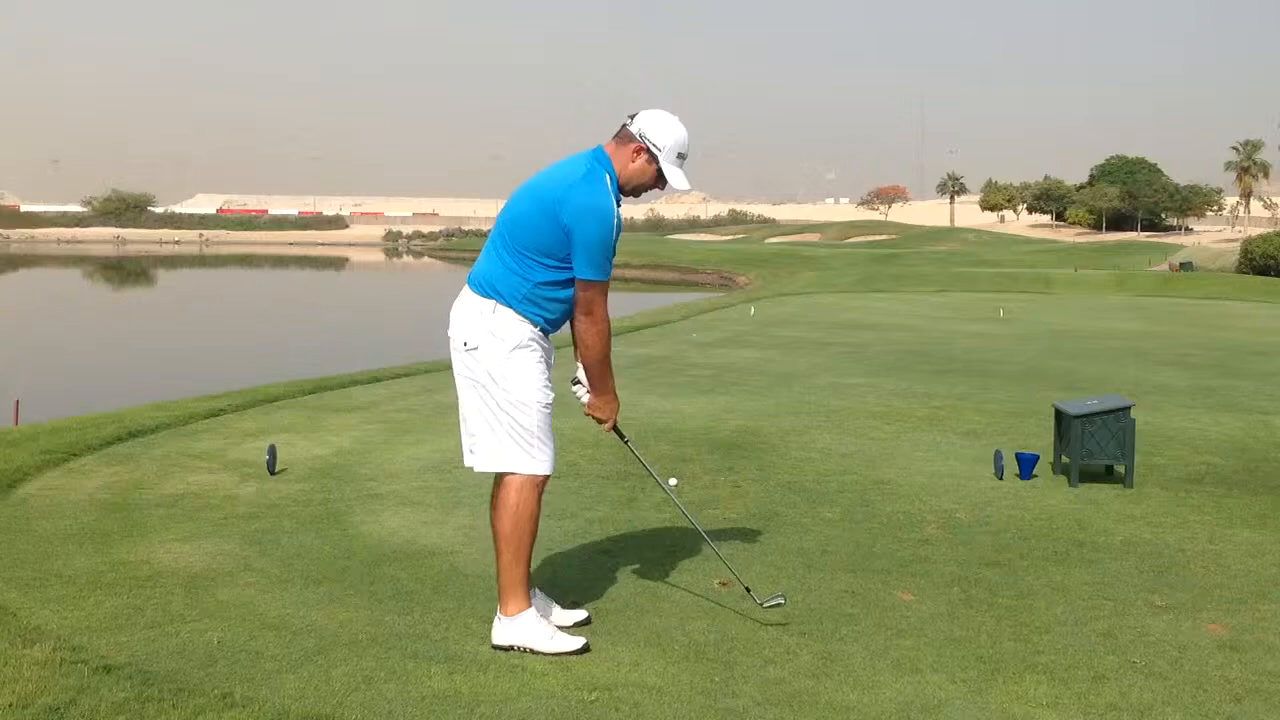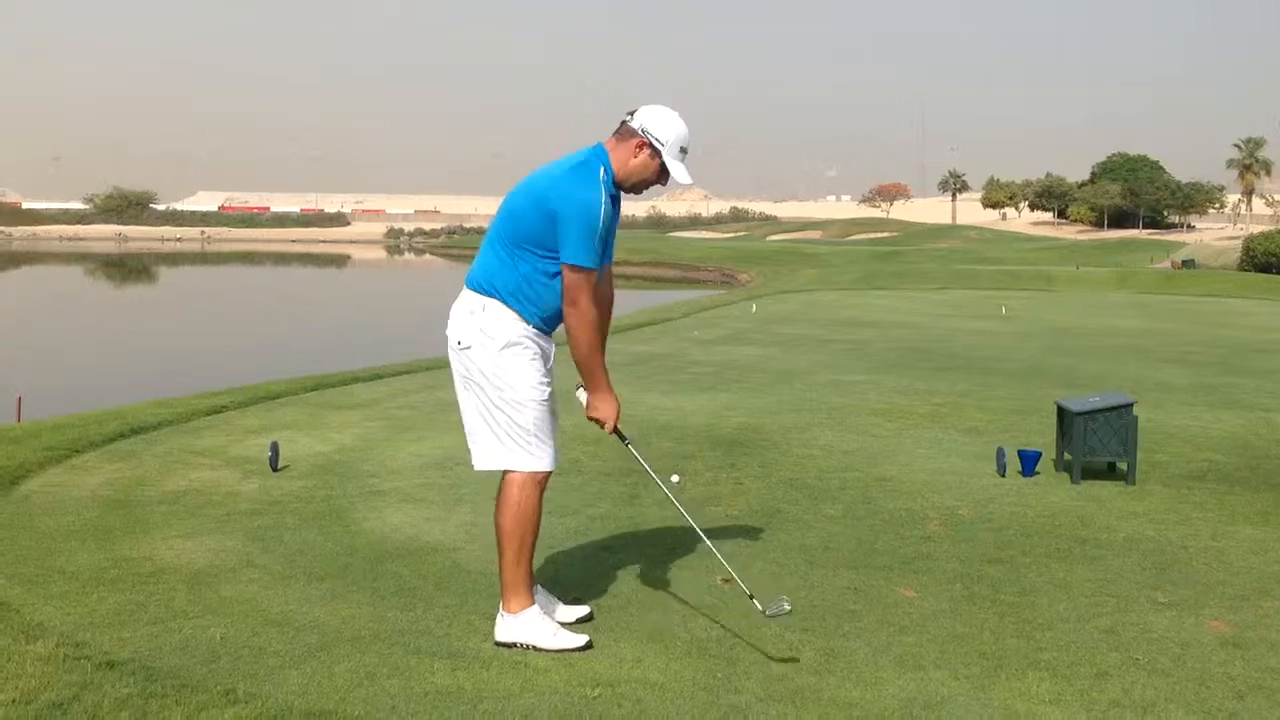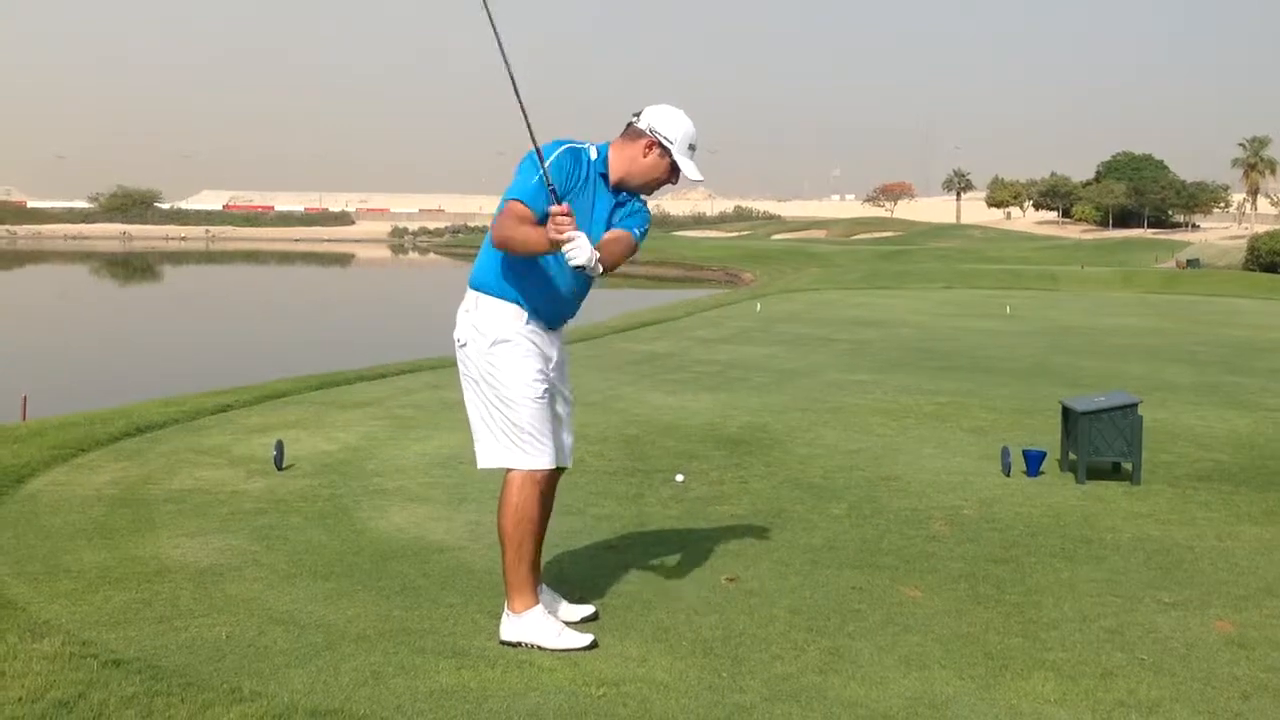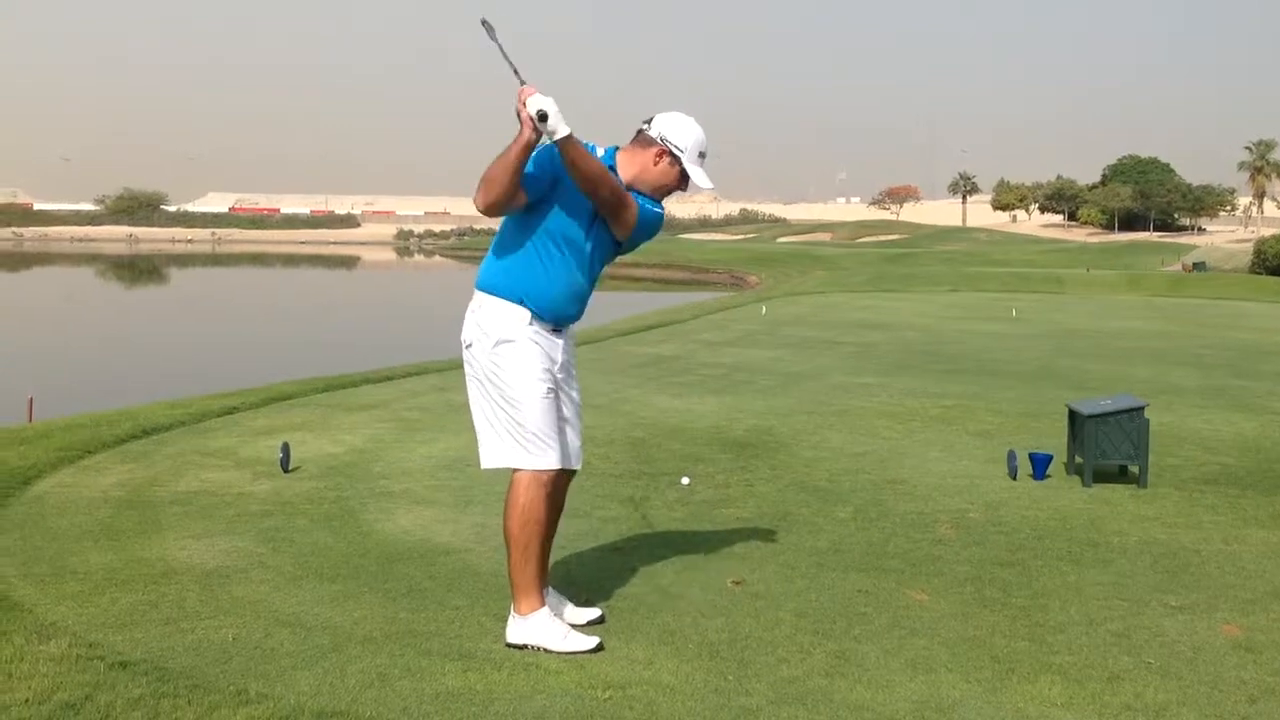
dt=0.3s
person 1, frame 1
left shoulder: (584, 175)
right shoulder: (594, 200)
left elbow: (581, 302)
right elbow: (591, 313)
left wrist: (587, 370)
right wrist: (604, 391)
left hip: (503, 327)
right hip: (501, 332)
left knee: (518, 467)
right knee: (525, 470)
left ankle: (520, 596)
right ankle: (514, 618)
person 1, frame 2
left shoulder: (603, 194)
right shoulder: (583, 188)
left elbow: (596, 294)
right elbow: (574, 303)
left wrist: (597, 382)
right wrist: (599, 388)
left hip: (519, 331)
right hip: (497, 329)
left knee: (527, 465)
right knee: (526, 468)
left ankle: (524, 592)
right ankle: (517, 615)
person 1, frame 3
left shoulder: (633, 209)
right shoulder: (563, 160)
left elbow: (616, 251)
right elbow: (503, 232)
left wrist: (588, 251)
right wrist: (553, 239)
left hip: (543, 331)
right hip: (499, 325)
left knee: (548, 465)
right knee: (529, 466)
left ankle: (530, 592)
right ankle: (521, 614)
person 1, frame 4
left shoulder: (645, 212)
right shoulder: (552, 156)
left elbow: (602, 197)
right elbow: (488, 201)
left wrist: (566, 136)
right wrist: (527, 138)
left hip: (552, 334)
right hip: (504, 326)
left knee: (560, 467)
right knee: (536, 467)
left ankle: (537, 592)
right ankle: (528, 615)
